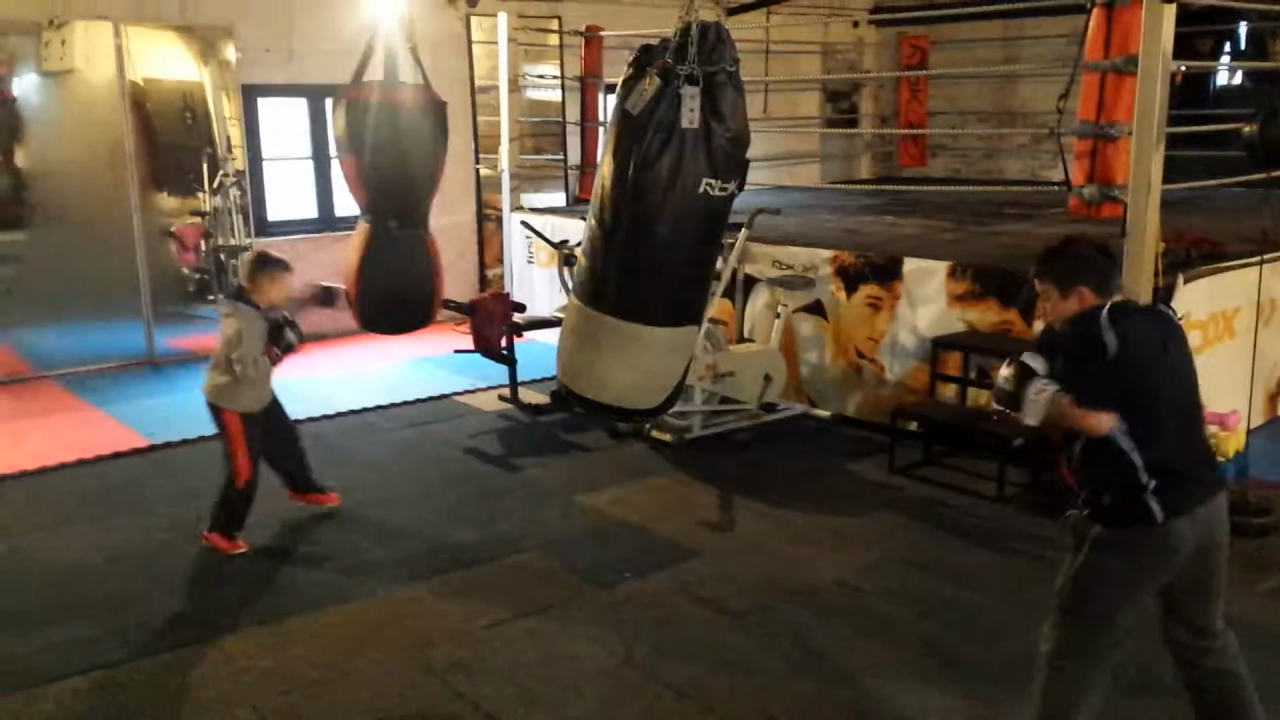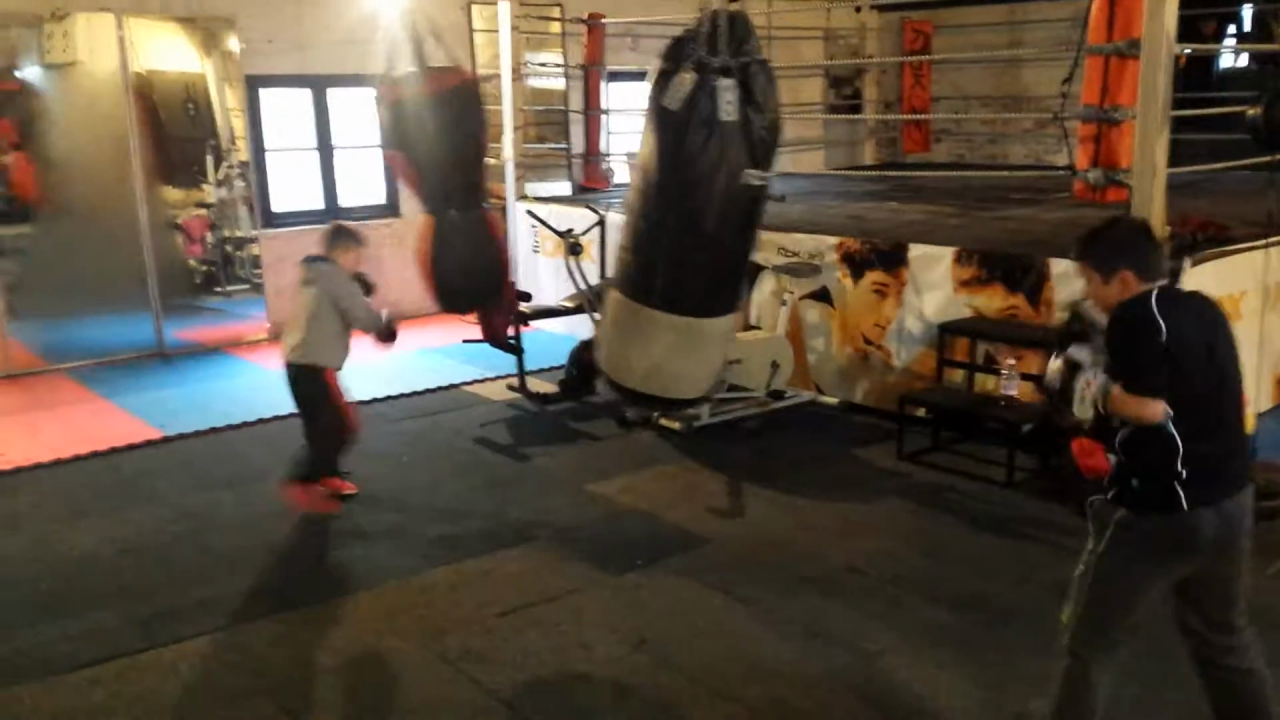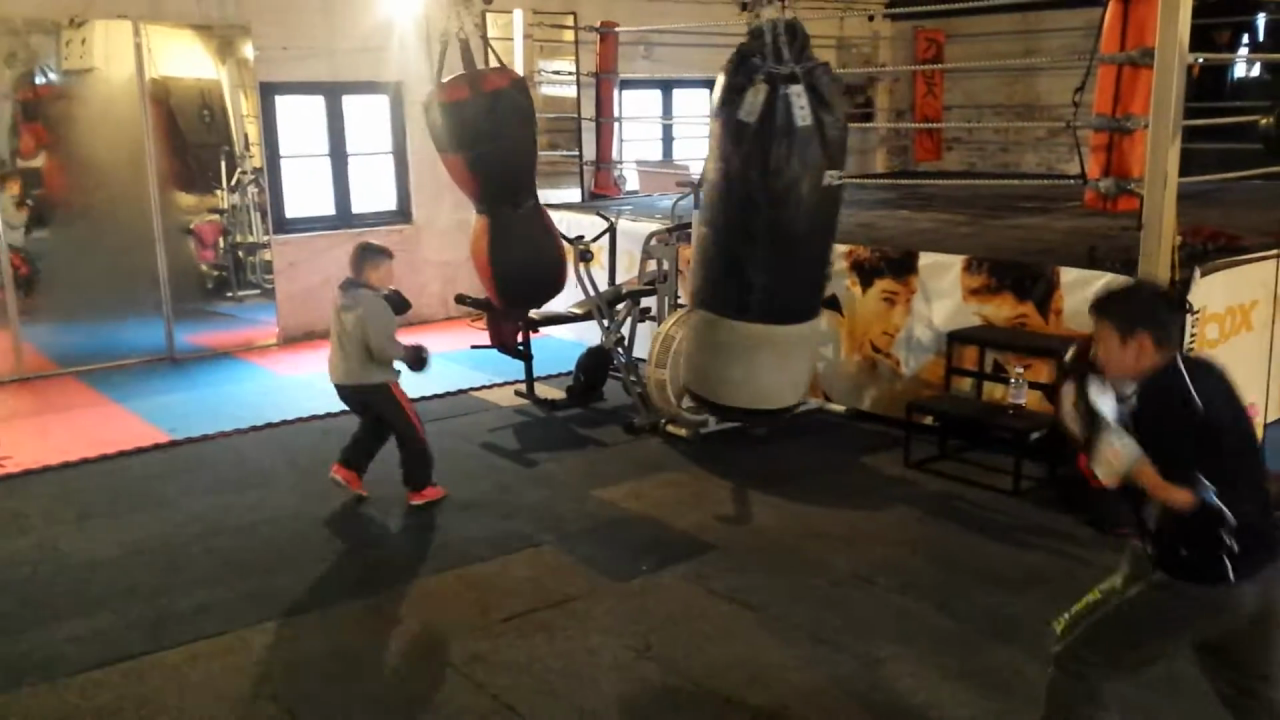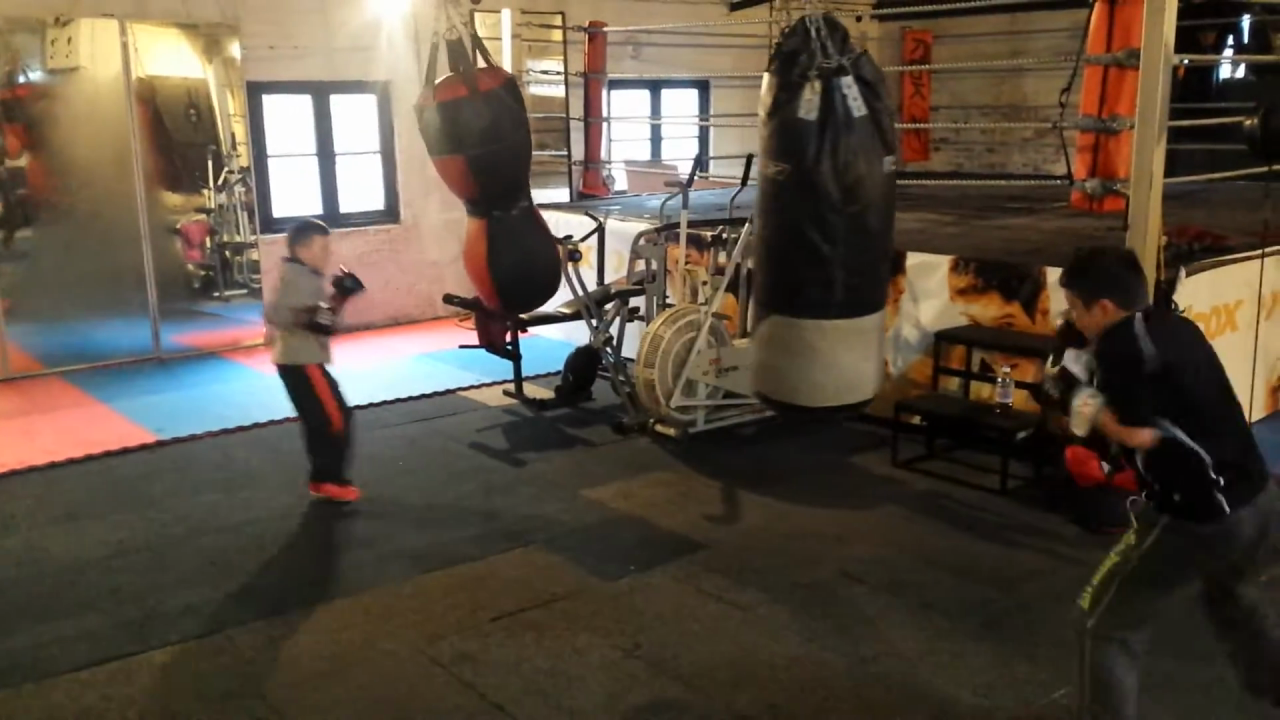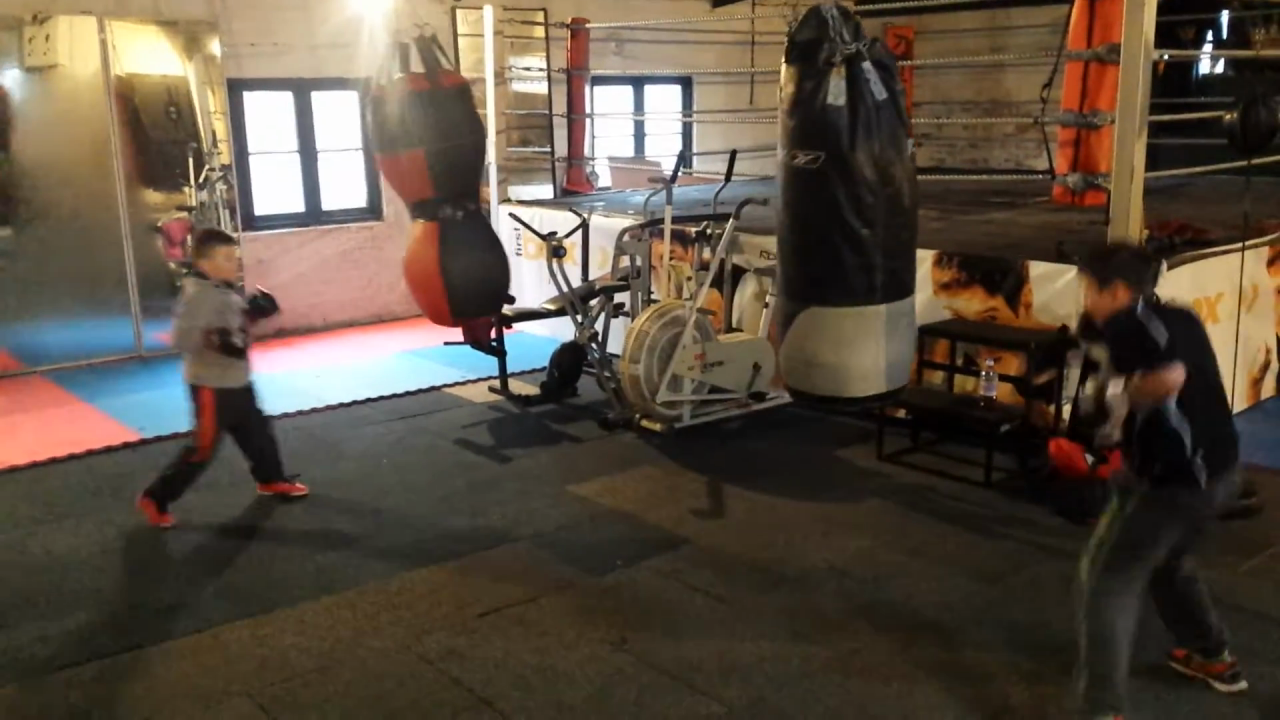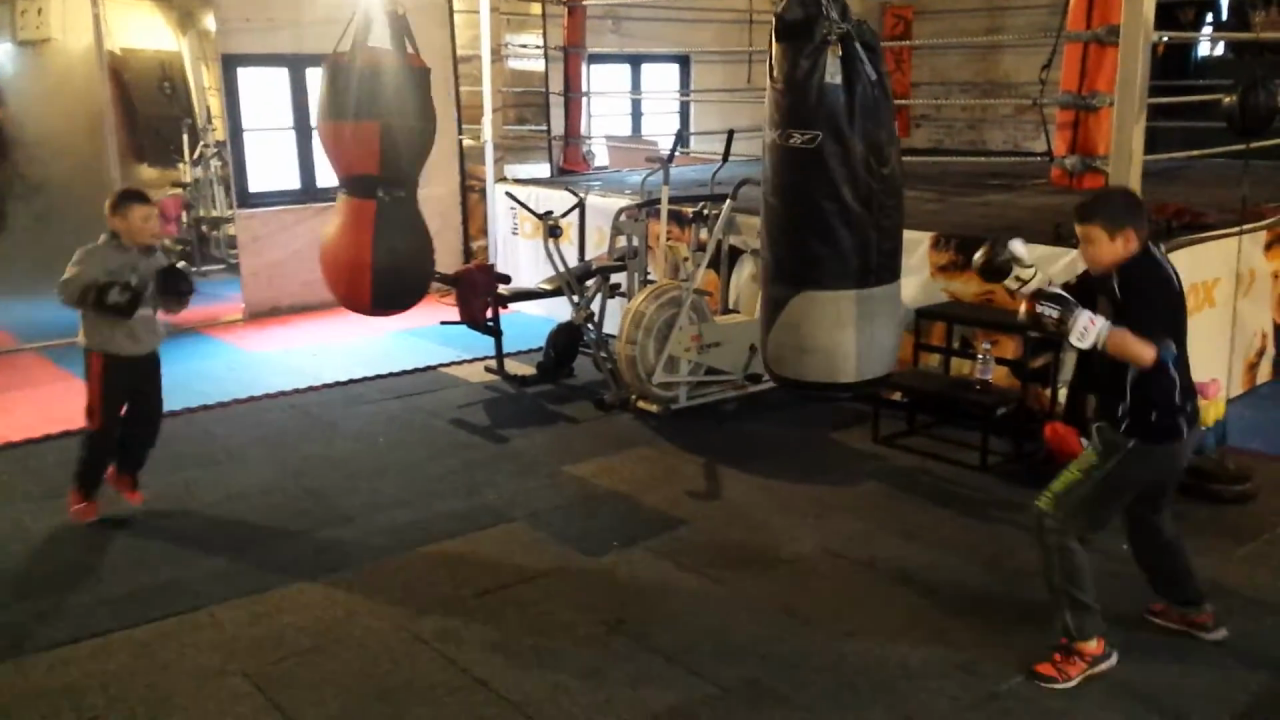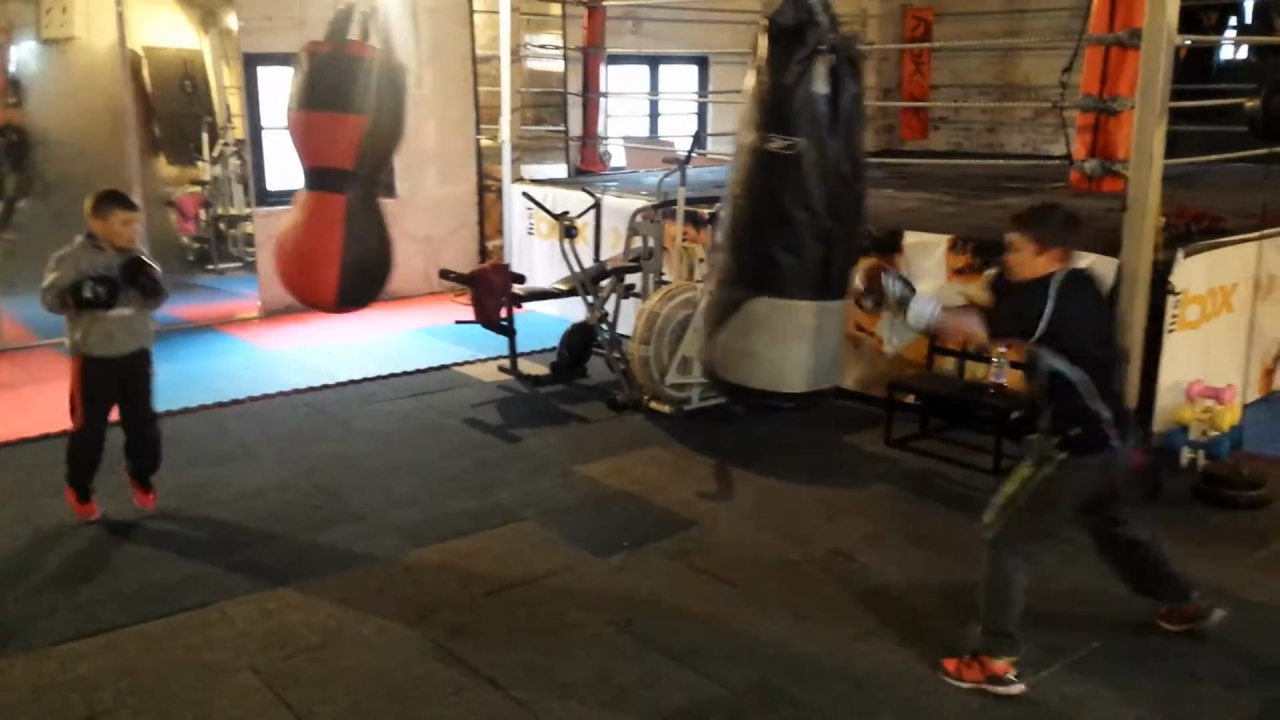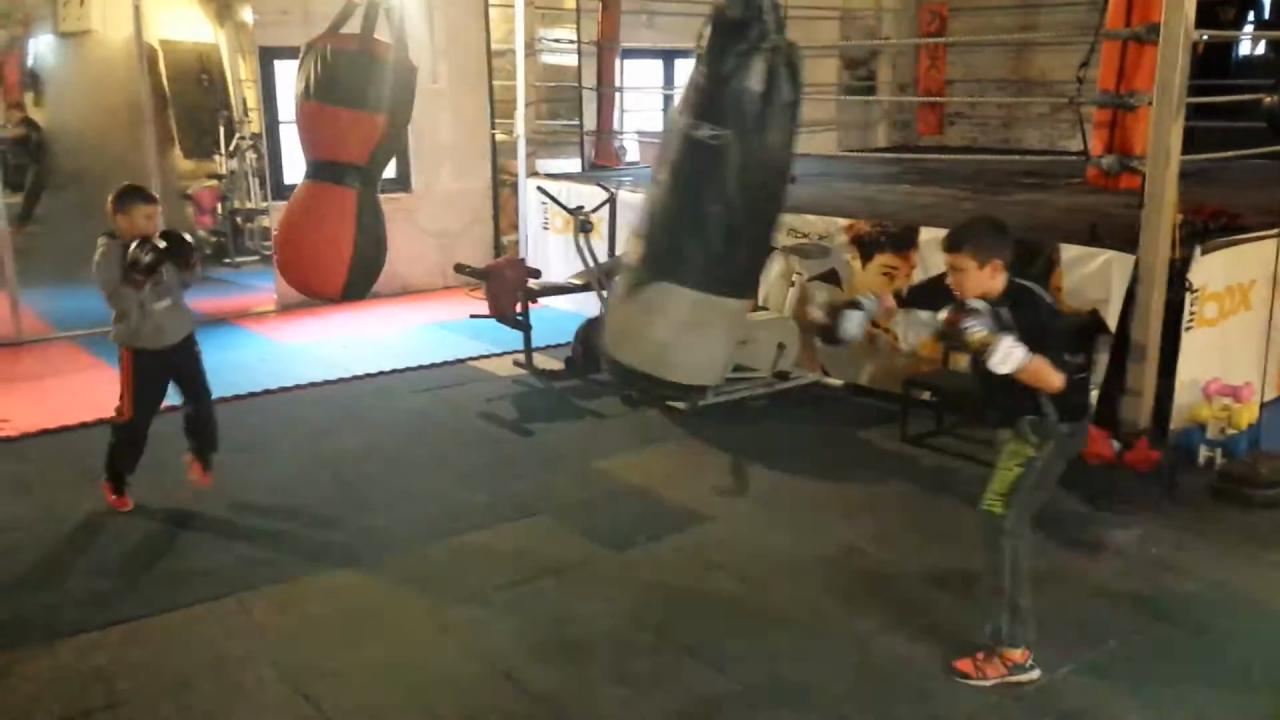
dt=0.3s
person 1, frame 1
left shoulder: (1087, 331)
right shoulder: (1160, 323)
left elbow: (1096, 418)
left wrist: (1043, 399)
left hip: (1135, 524)
right hip: (1205, 509)
left knee: (1074, 656)
right knee: (1203, 641)
person 1, frame 2
left shoulder: (1136, 317)
right shoulder: (1203, 310)
left elbow: (1148, 408)
left wrist: (1089, 388)
left hip: (1158, 511)
right hip: (1230, 503)
left knee: (1089, 643)
right knee: (1223, 634)
person 1, frame 3
left shoulder: (1167, 394)
right shoulder: (1196, 375)
left elbow: (1180, 493)
left wrist: (1108, 445)
left hip: (1195, 578)
left knee: (1079, 657)
person 1, frame 4
left shoulder: (1119, 342)
right shoulder: (1174, 326)
left elbow: (1138, 433)
left wrist: (1083, 401)
right wrist: (1099, 386)
left hip: (1196, 517)
left knee: (1108, 628)
right knee: (1229, 595)
person 1, frame 5
left shoulder: (1129, 323)
right shoulder: (1178, 319)
left elbow: (1169, 380)
left wrist: (1129, 403)
left hip: (1170, 480)
right hip: (1217, 473)
left knee: (1105, 589)
right knee: (1165, 561)
right ankle: (1214, 659)
person 1, frame 6
left shoulder: (1147, 274)
right shoulder: (1134, 270)
left elbow: (1143, 352)
left wrist: (1076, 320)
left hip: (1140, 434)
right hip: (1170, 429)
left knee: (1056, 521)
right knee: (1146, 519)
left ankle: (1087, 644)
right ankle: (1192, 610)
person 1, frame 7
left shoulder: (1048, 294)
right shoulder: (1081, 286)
left elbow: (977, 329)
left wrist: (914, 305)
left hip: (1078, 447)
right hip: (1109, 437)
left knee: (1006, 537)
right knee: (1112, 527)
left ankle: (995, 659)
right ankle: (1186, 604)
person 1, frame 8
left shoulder: (1032, 305)
right shoulder: (958, 291)
left elbow: (1053, 381)
right elbow: (906, 298)
left wrist: (993, 342)
right wrist: (861, 310)
left hip: (1053, 423)
right hip: (1020, 417)
left knee: (1001, 517)
right knee: (1026, 490)
left ankle: (1012, 652)
person 2, frame 1
left shoulder: (260, 311)
right shoulder: (244, 324)
right elbow: (246, 370)
right wrist: (271, 353)
left hip: (258, 397)
right hip: (232, 404)
left knee: (286, 443)
right knee: (243, 472)
left ankle: (305, 489)
right ankle: (220, 531)
person 2, frame 2
left shoulder: (314, 276)
right shoulder: (337, 281)
right elbow: (361, 317)
left wrist: (356, 290)
right wrist: (383, 327)
left hip: (297, 360)
right hip: (315, 365)
left knee: (323, 420)
right knee: (339, 426)
left ankle: (324, 475)
right ankle: (304, 482)
person 2, frame 3
left shoulder: (348, 298)
right shoulder: (372, 304)
right elbow: (382, 347)
left wrist: (388, 312)
right wrist: (411, 353)
left hip: (344, 381)
right hip: (370, 382)
left knee: (375, 423)
right knee: (409, 429)
left ankle: (348, 466)
right ankle: (420, 486)
person 2, frame 4
left shoulder: (309, 279)
right shoulder: (297, 278)
left elbow: (322, 311)
right elbow: (274, 312)
right wrist: (307, 317)
left hip: (301, 361)
right hip: (302, 363)
left knee: (317, 421)
right knee: (336, 419)
left ankle: (322, 480)
right ankle: (329, 481)
person 2, frame 5
left shoulder: (227, 293)
right shoulder: (198, 297)
right elbow: (182, 338)
left wrist: (253, 315)
right wrist: (213, 339)
left hip: (237, 381)
right hip: (212, 387)
left knee: (258, 432)
right knee: (203, 450)
left ankle: (272, 480)
right ankle: (155, 499)
person 2, frame 6
left shoulder: (155, 259)
right shoulder: (95, 255)
left elbow: (171, 305)
right elbow: (67, 290)
left wrist: (179, 293)
right wrist: (96, 295)
left hip: (146, 353)
right hip: (107, 354)
left knee: (148, 418)
right knee: (103, 424)
left ankle: (123, 471)
right ankle: (84, 491)
person 2, frame 7
left shoulder: (135, 259)
right shoulder: (73, 257)
left elbow: (154, 302)
right elbow: (50, 295)
left wrist: (150, 288)
right wrist: (74, 296)
left hip: (136, 354)
right hip: (94, 357)
left knee: (143, 420)
right knee: (89, 427)
left ankle: (142, 478)
right ankle: (78, 489)
person 2, frame 8
left shoulder: (158, 248)
right shoulder: (109, 256)
left elbow: (181, 281)
right elbow: (118, 299)
left wrist: (183, 263)
right wrist: (140, 273)
left hip: (181, 340)
right hip: (141, 350)
left knee: (200, 400)
right knee: (134, 418)
left ankle: (201, 454)
right ankle: (116, 480)
